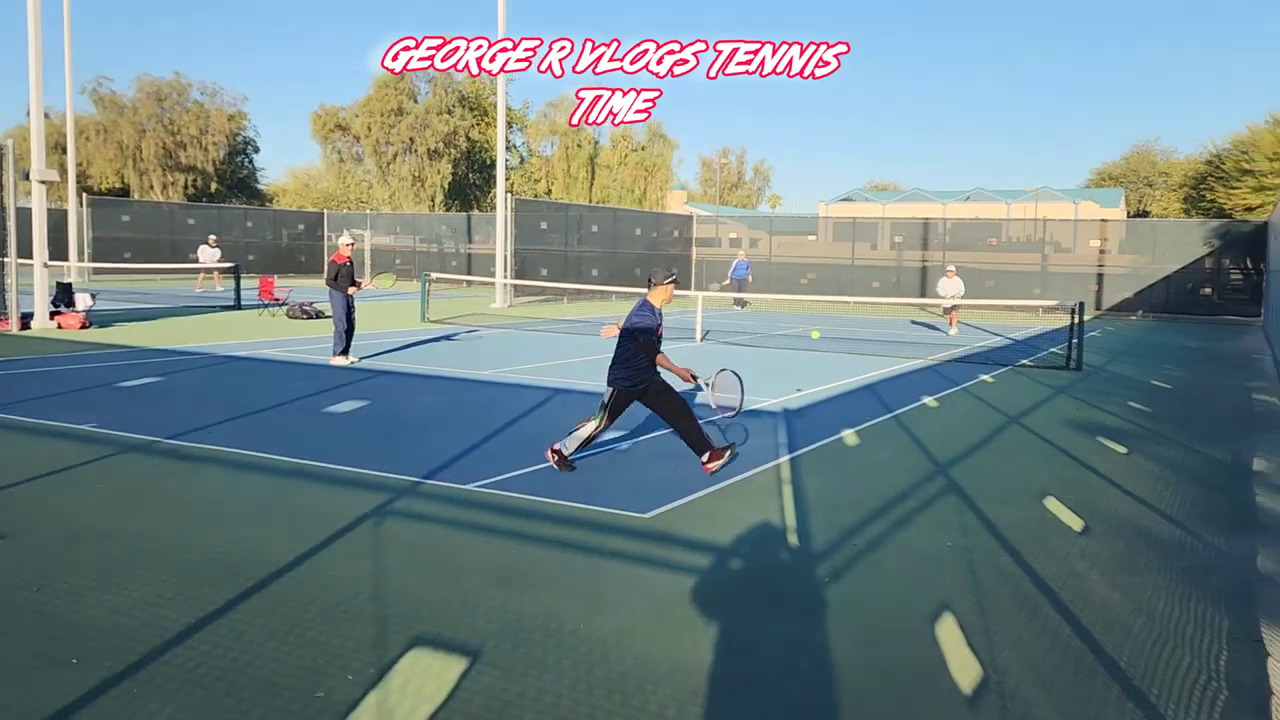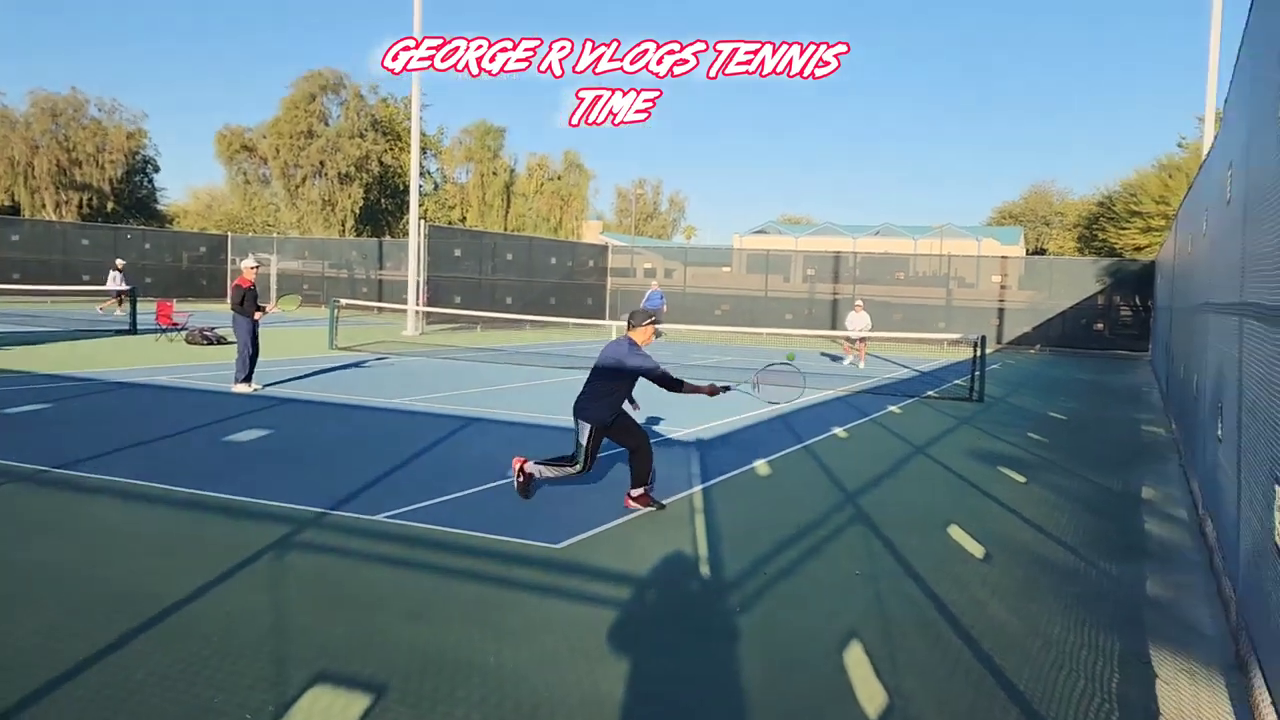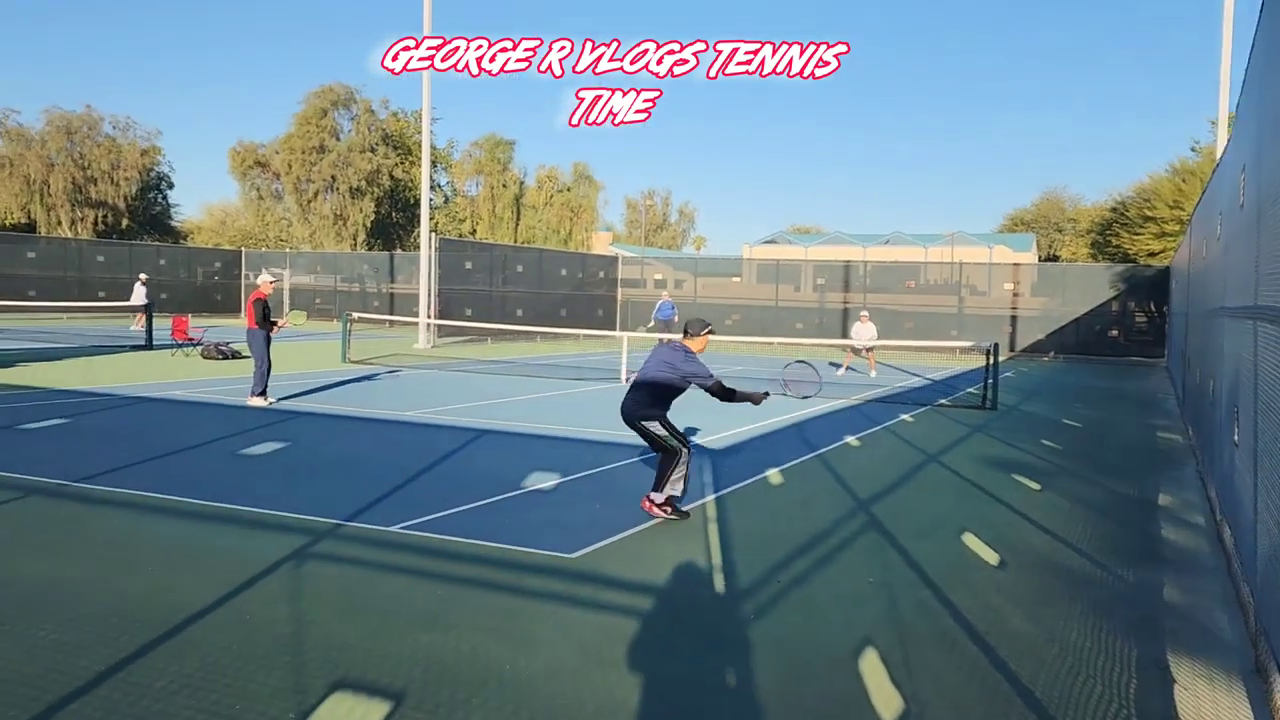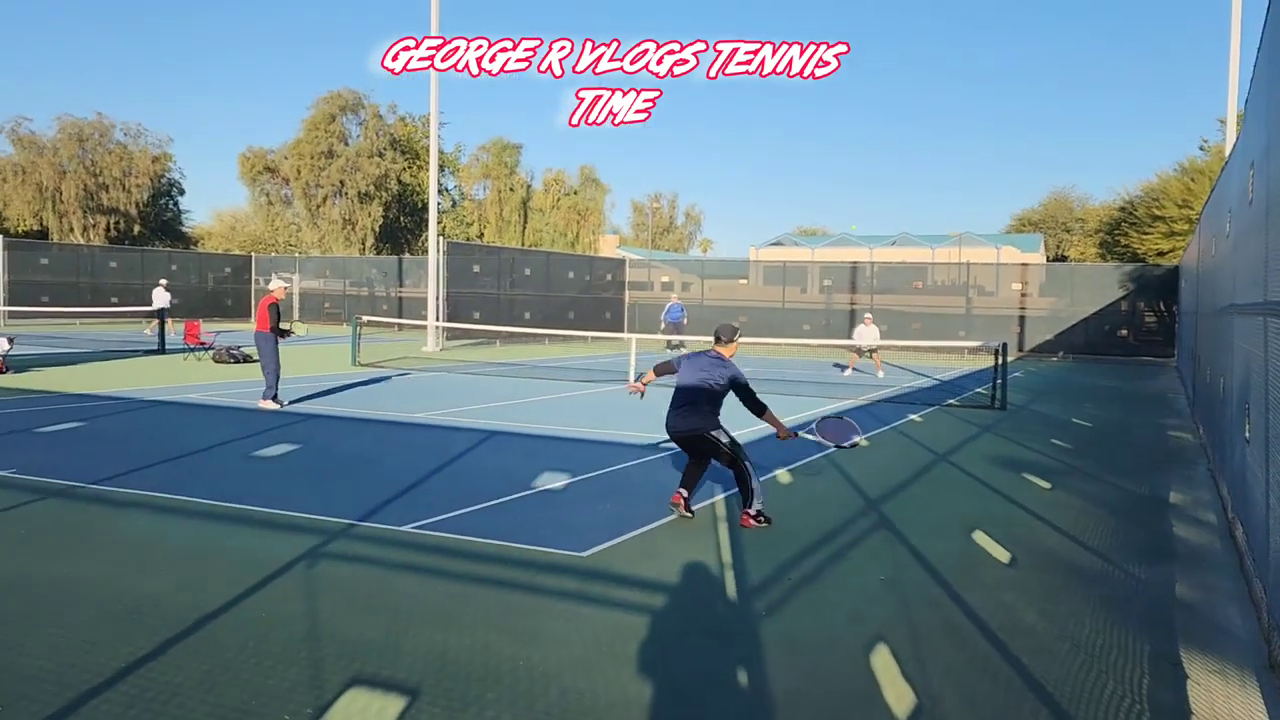
dt=0.2s
person 1, frame 1
left shoulder: (652, 310)
right shoulder: (645, 315)
right elbow: (651, 354)
left wrist: (620, 329)
right wrist: (677, 371)
left hip: (647, 377)
right hip: (624, 382)
left knee: (678, 408)
right knee: (600, 422)
left ankle: (708, 456)
right ankle: (559, 452)
person 1, frame 2
left shoulder: (618, 345)
right shoulder: (635, 356)
right elbow: (669, 383)
left wrist: (629, 398)
right wrist: (703, 390)
left hip: (609, 412)
right hip: (590, 413)
left knee: (640, 442)
right knee: (580, 464)
left ankle: (637, 494)
right ankle: (527, 469)
person 1, frame 3
left shoulder: (664, 348)
right shoulder: (690, 363)
right elbow: (722, 393)
left wrist: (640, 376)
right wrist: (754, 397)
left hip: (632, 409)
right hip: (644, 414)
left knee: (673, 451)
right knee: (680, 451)
left ankle: (658, 499)
right ankle: (658, 500)
person 1, frame 4
left shoulder: (690, 359)
right shoulder: (730, 371)
left elbow: (660, 369)
right elbow: (754, 405)
left wrist: (642, 383)
right wrist: (779, 426)
left hip: (674, 426)
right hip: (703, 426)
left knee: (698, 457)
right knee: (740, 462)
left ankle: (681, 497)
right ankle: (752, 513)
